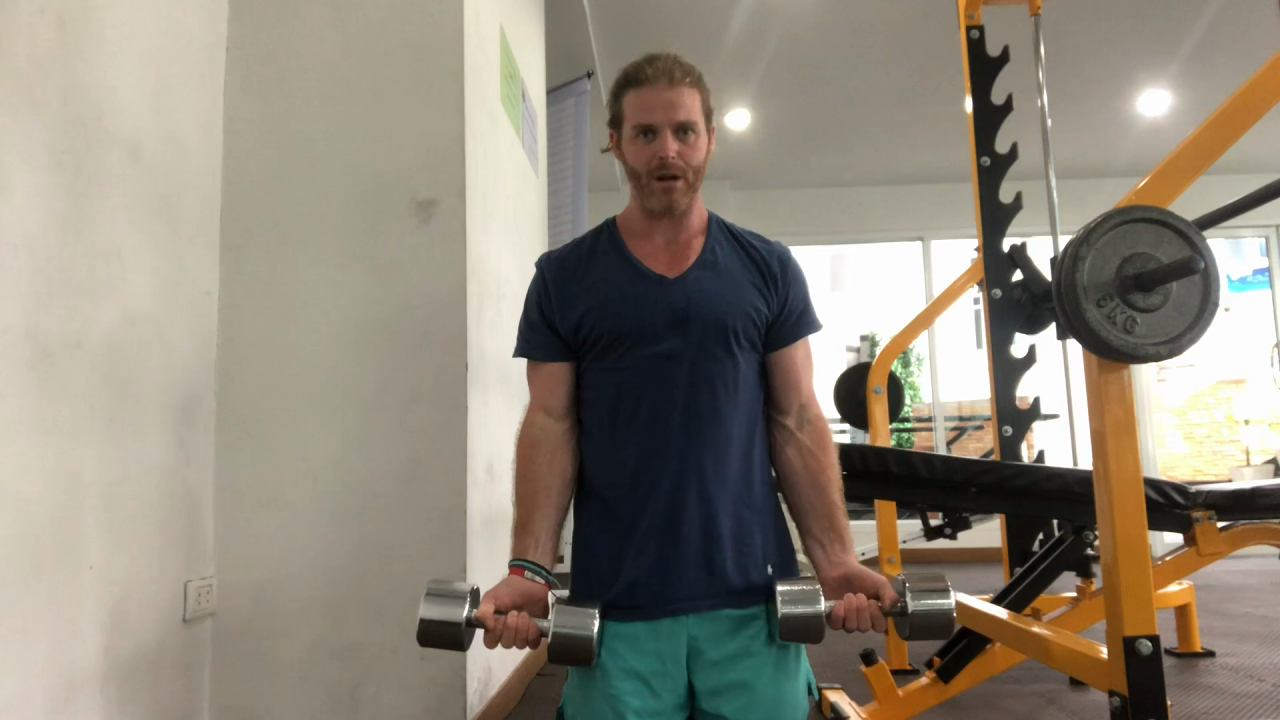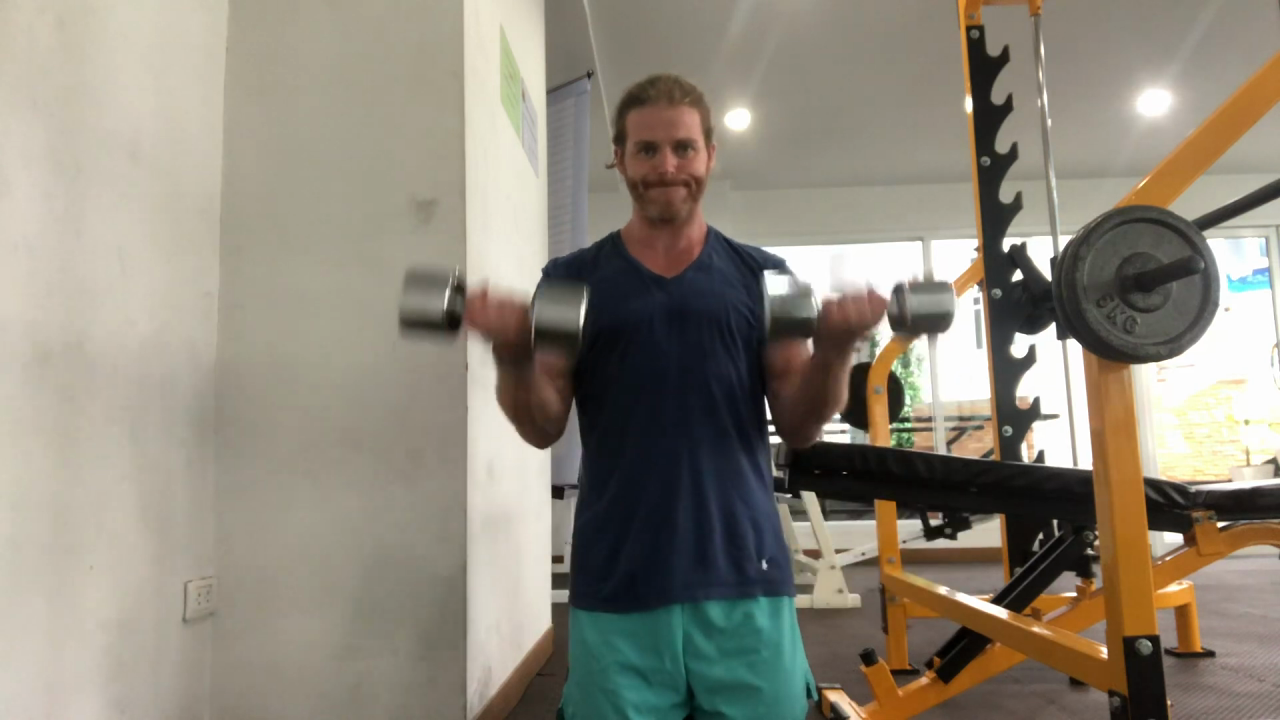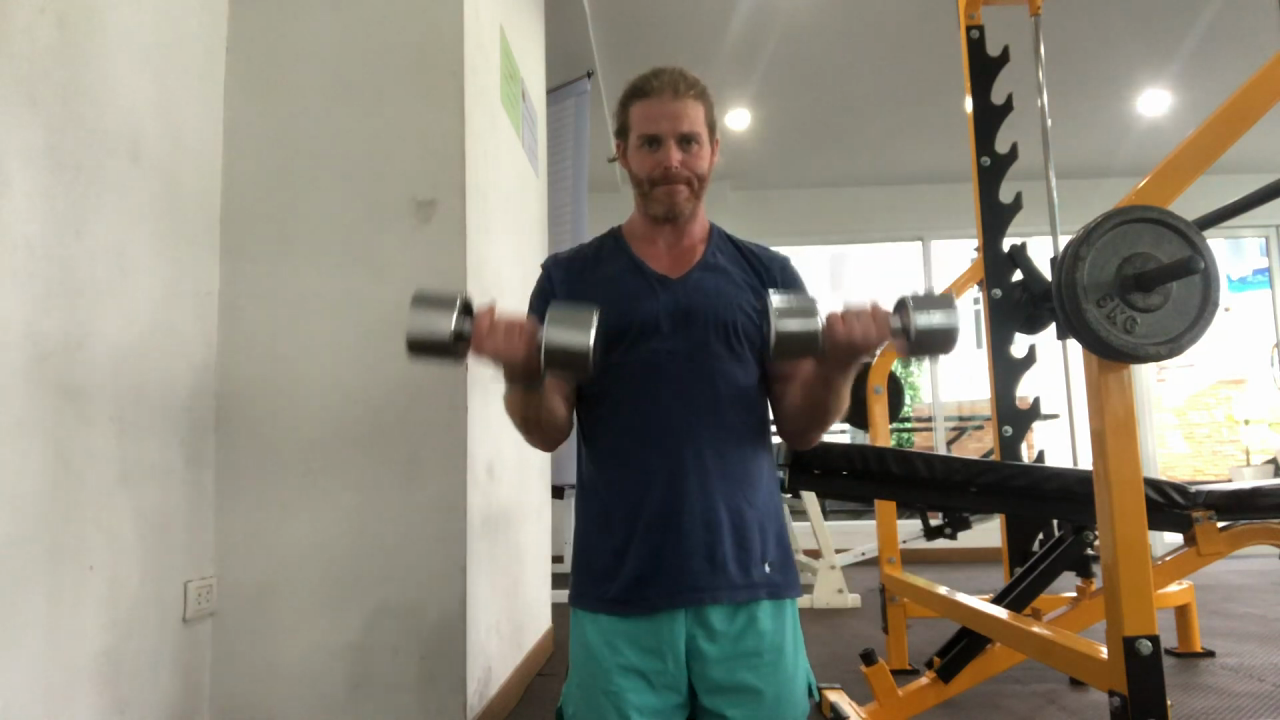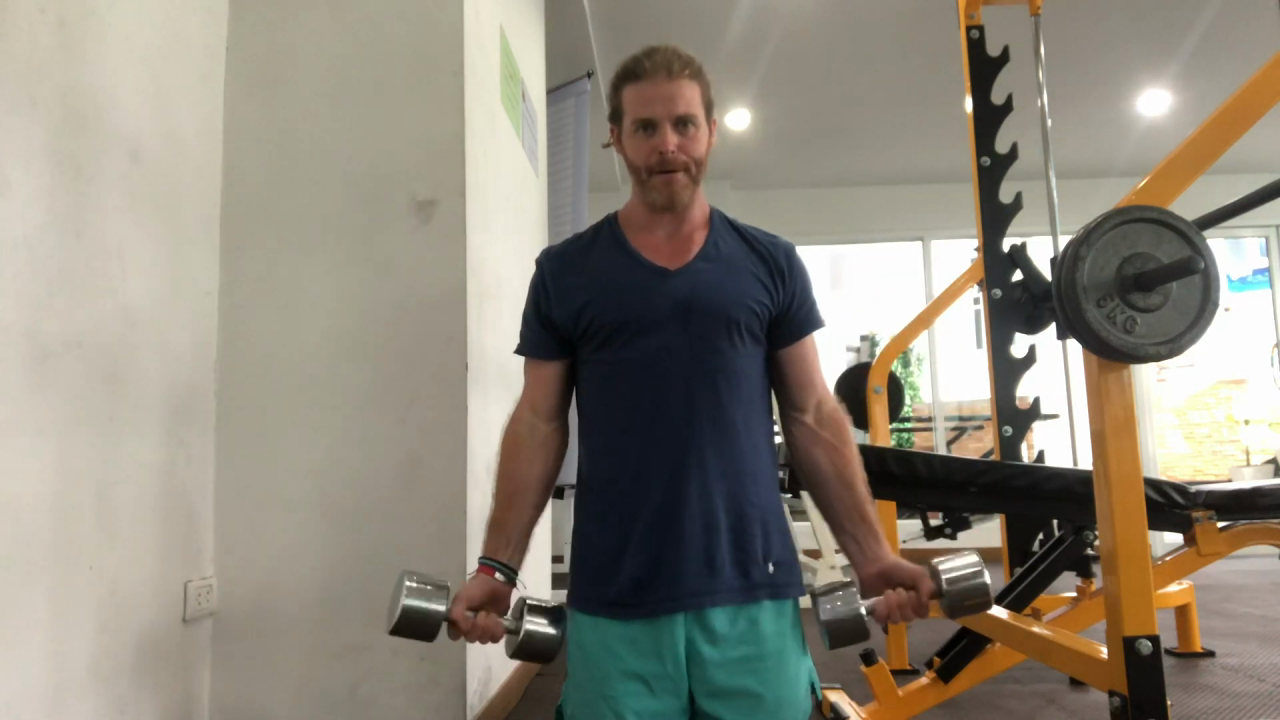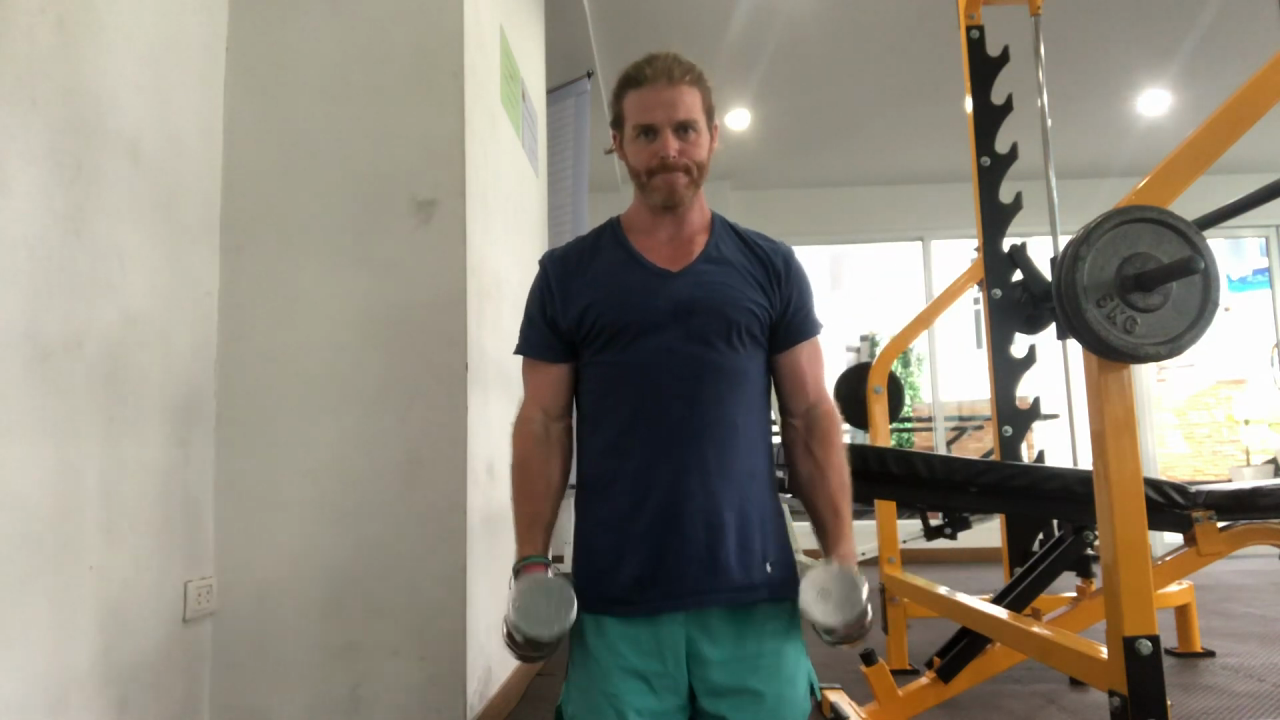
dt=1s
person 1, frame 1
left shoulder: (767, 268)
right shoulder: (564, 276)
left elbow: (796, 421)
right elbow: (552, 424)
left wrist: (835, 558)
right wrist: (530, 566)
left hip: (750, 593)
right hip: (618, 599)
person 1, frame 2
left shoulder: (761, 276)
right shoulder: (573, 279)
left elbow: (797, 422)
right elbow: (543, 424)
left wrist: (833, 349)
right wrist: (511, 355)
left hip: (744, 579)
right hip: (616, 587)
person 1, frame 3
left shoulder: (767, 274)
right shoulder: (572, 275)
left elbow: (800, 427)
right elbow: (549, 430)
left wrist: (838, 363)
right wrist: (521, 375)
left hip: (746, 582)
right hip: (618, 589)
person 1, frame 4
left shoulder: (769, 263)
right shoulder: (565, 271)
left elbow: (812, 417)
right elbow: (539, 422)
left wrist: (870, 551)
right wrist: (497, 564)
left hip: (751, 588)
right hip: (615, 597)
person 1, frame 5
left shoulder: (770, 267)
right shoulder: (567, 273)
left elbow: (810, 417)
right elbow: (544, 424)
left wrist: (840, 551)
right wrist: (532, 562)
left hip: (751, 589)
right hip: (616, 594)
